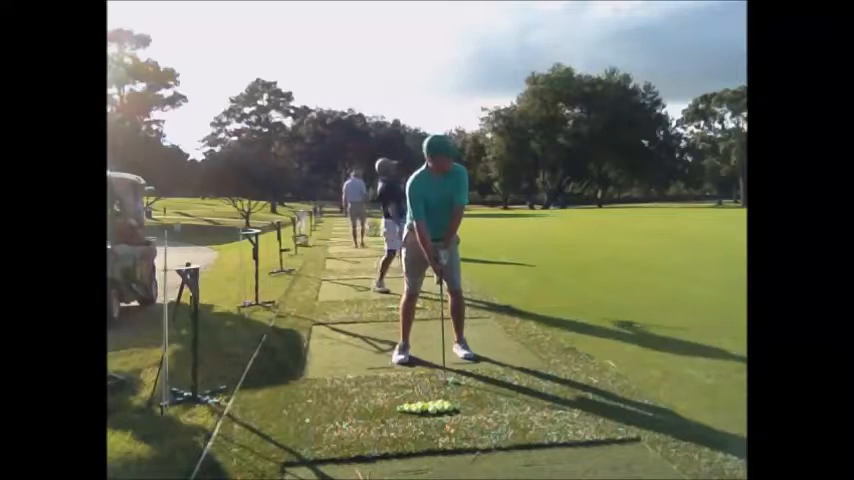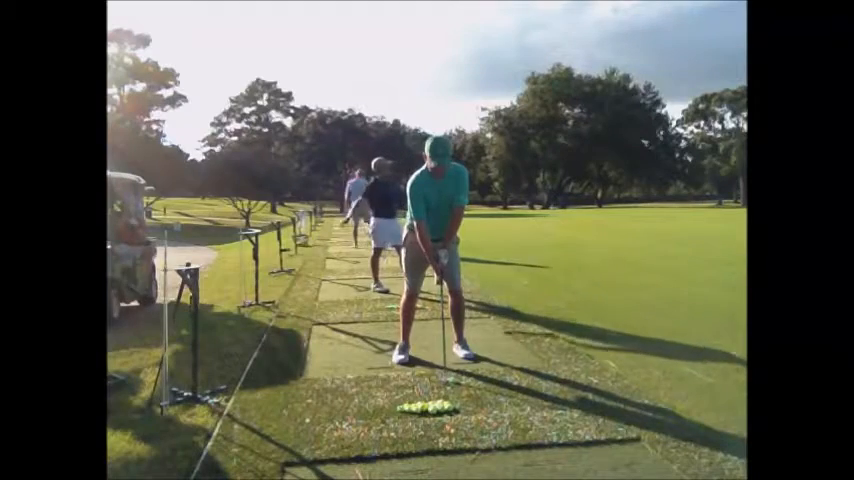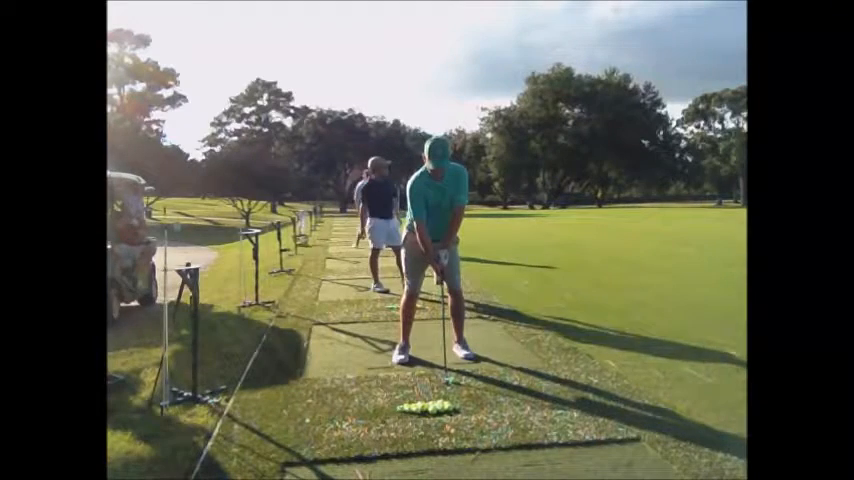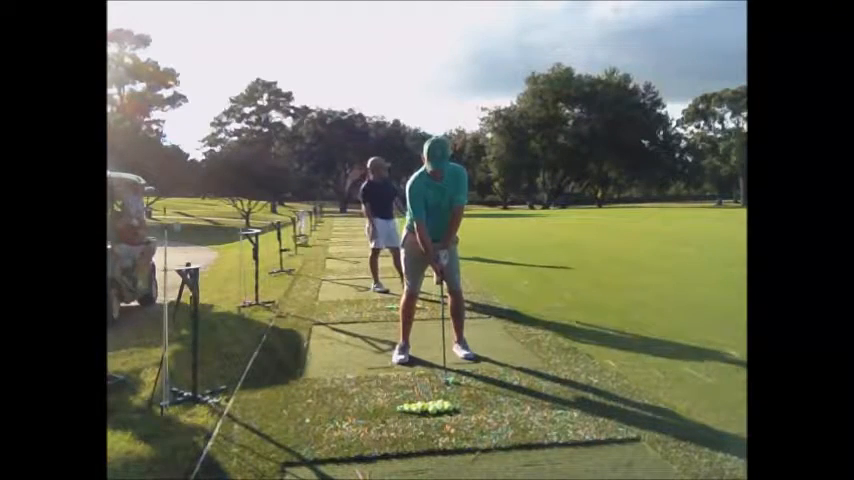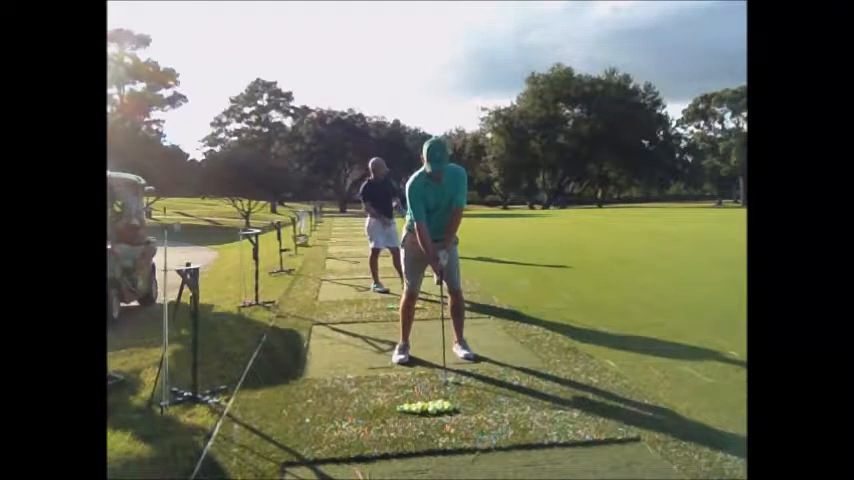
dt=0.3s
person 1, frame 1
left shoulder: (459, 173)
right shoulder: (415, 183)
left elbow: (458, 212)
right elbow: (420, 226)
left wrist: (444, 247)
right wrist: (431, 261)
left hip: (447, 239)
right hip: (417, 240)
left knee: (456, 291)
right knee: (411, 292)
left ankle: (460, 341)
right ankle: (403, 344)
person 1, frame 2
left shoulder: (460, 173)
right shoulder: (416, 183)
left elbow: (458, 212)
right elbow: (420, 225)
left wrist: (444, 247)
right wrist: (432, 260)
left hip: (447, 240)
right hip: (417, 240)
left knee: (456, 290)
right knee: (411, 292)
left ankle: (459, 341)
right ankle: (403, 344)
person 1, frame 3
left shoulder: (459, 173)
right shoulder: (416, 184)
left elbow: (458, 212)
right elbow: (420, 226)
left wrist: (445, 247)
right wrist: (432, 260)
left hip: (447, 239)
right hip: (417, 240)
left knee: (456, 291)
right knee: (411, 292)
left ankle: (459, 341)
right ankle: (403, 344)
person 1, frame 4
left shoulder: (459, 174)
right shoulder: (415, 184)
left elbow: (457, 212)
right elbow: (420, 226)
left wrist: (444, 247)
right wrist: (432, 261)
left hip: (446, 240)
right hip: (416, 240)
left knee: (456, 291)
right knee: (411, 292)
left ankle: (459, 341)
right ankle: (403, 344)
person 1, frame 5
left shoulder: (458, 174)
right shoulder: (414, 184)
left elbow: (456, 213)
right elbow: (420, 226)
left wrist: (443, 248)
right wrist: (432, 261)
left hip: (446, 240)
right hip: (416, 240)
left knee: (455, 290)
right knee: (411, 292)
left ankle: (459, 341)
right ankle: (403, 344)
person 2, frame 1
left shoulder: (392, 183)
right shoulder: (385, 187)
left elbow: (401, 202)
right elbow: (391, 207)
right wrist: (399, 225)
left hip: (399, 221)
right hip: (392, 222)
right knee: (391, 253)
right ankle: (379, 283)
person 2, frame 2
left shoulder: (392, 184)
right shoulder: (373, 185)
left elbow: (401, 200)
right elbow: (361, 201)
right wrist: (349, 215)
left hip: (393, 220)
right hip: (379, 221)
left knee: (401, 250)
right knee: (377, 251)
right ankle: (376, 282)
person 2, frame 3
left shoulder: (388, 183)
right shoulder: (368, 186)
left elbow: (394, 201)
right elbow: (363, 207)
left wrist: (397, 217)
right wrist: (362, 227)
left hip: (391, 220)
right hip: (376, 221)
left knee: (398, 250)
right knee: (375, 251)
left ankle: (404, 279)
right ankle: (376, 283)
person 2, frame 4
left shoulder: (388, 183)
right shoulder: (367, 187)
left elbow: (395, 201)
right elbow: (366, 209)
right wrist: (372, 225)
left hip: (390, 221)
right hip: (377, 222)
left knee: (396, 251)
right knee: (375, 252)
left ankle: (404, 280)
right ankle: (376, 283)
person 2, frame 5
left shoulder: (388, 183)
right shoulder: (367, 186)
left elbow: (395, 199)
right elbow: (367, 207)
left wrist: (396, 203)
right wrist: (382, 218)
left hip: (389, 221)
right hip: (376, 221)
left knee: (396, 251)
right knee: (375, 251)
left ankle: (403, 280)
right ankle: (376, 283)
